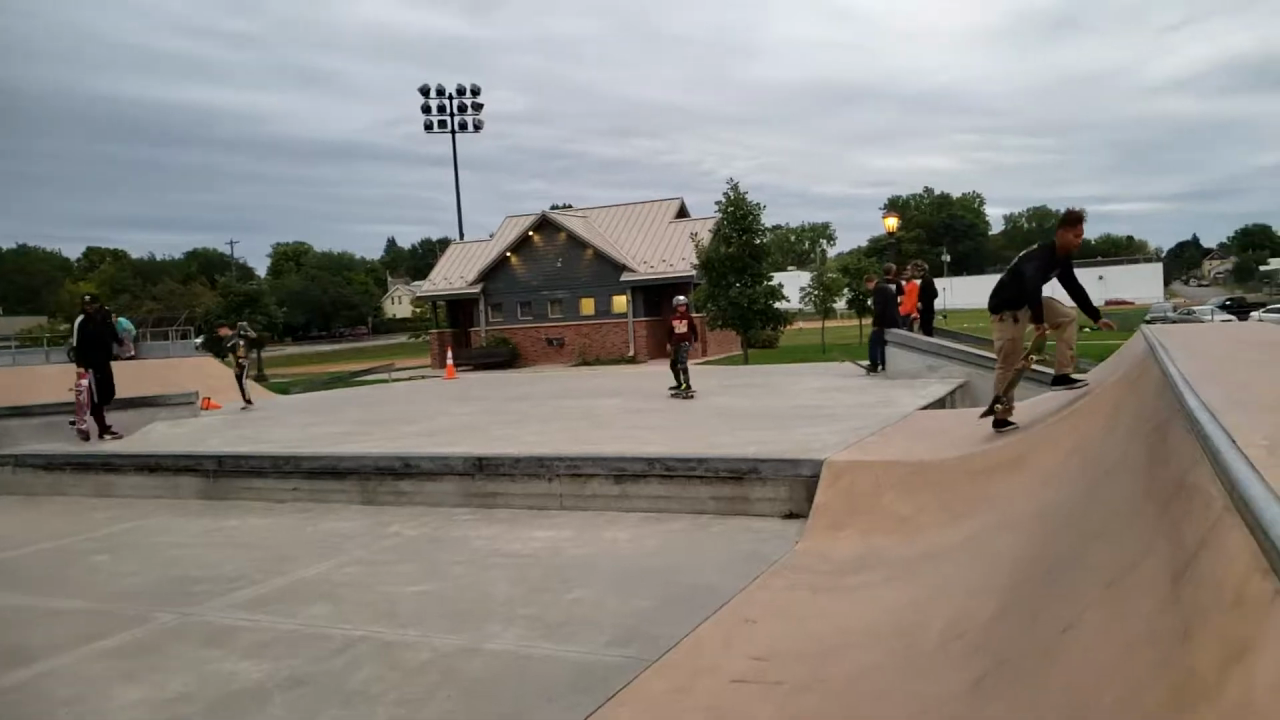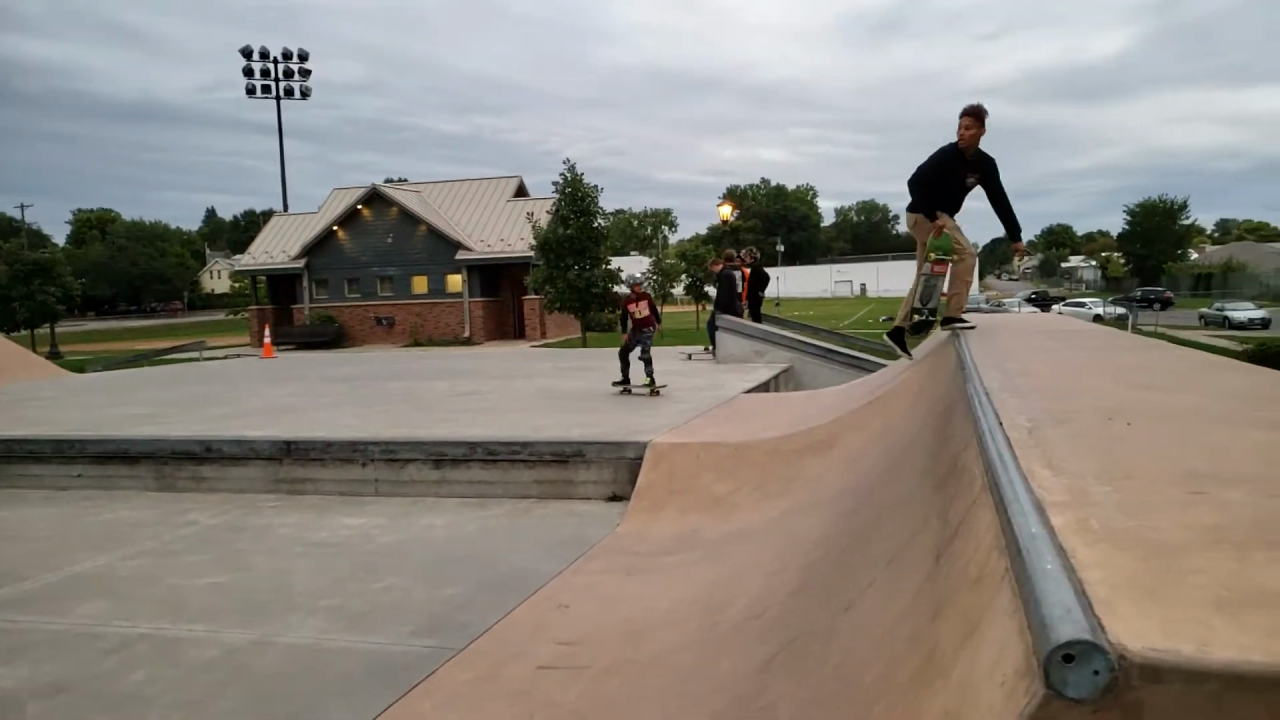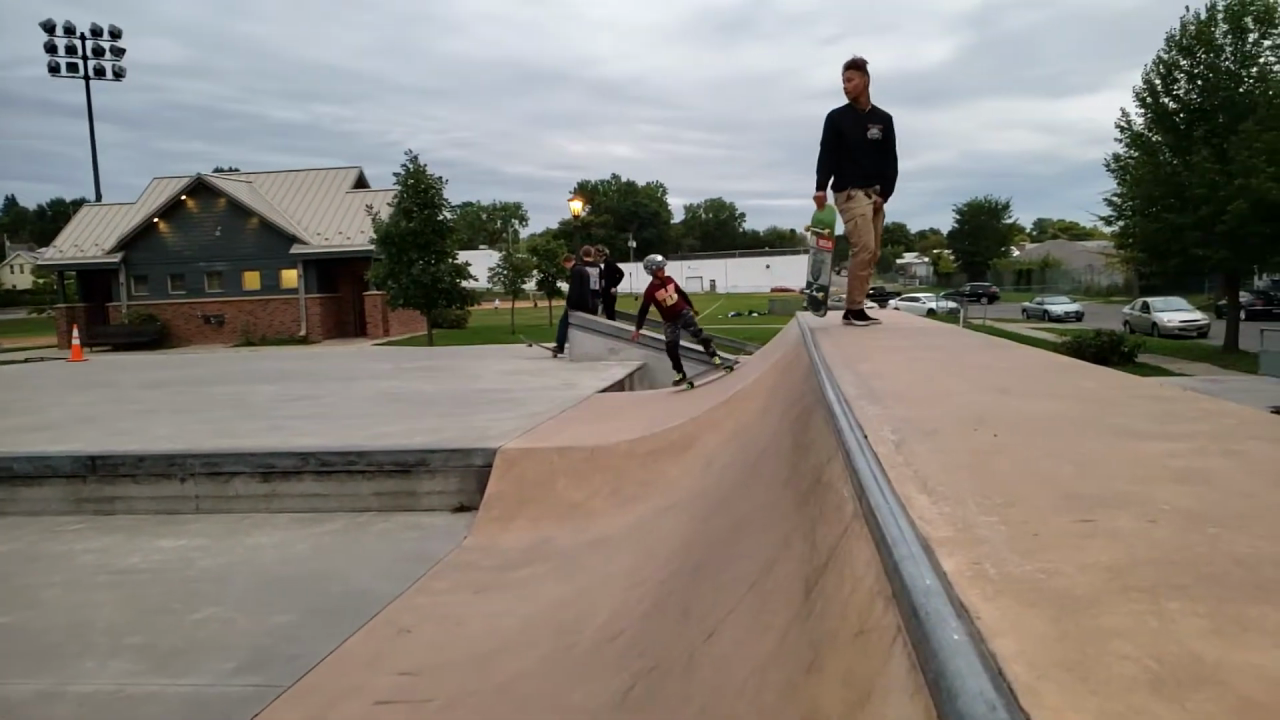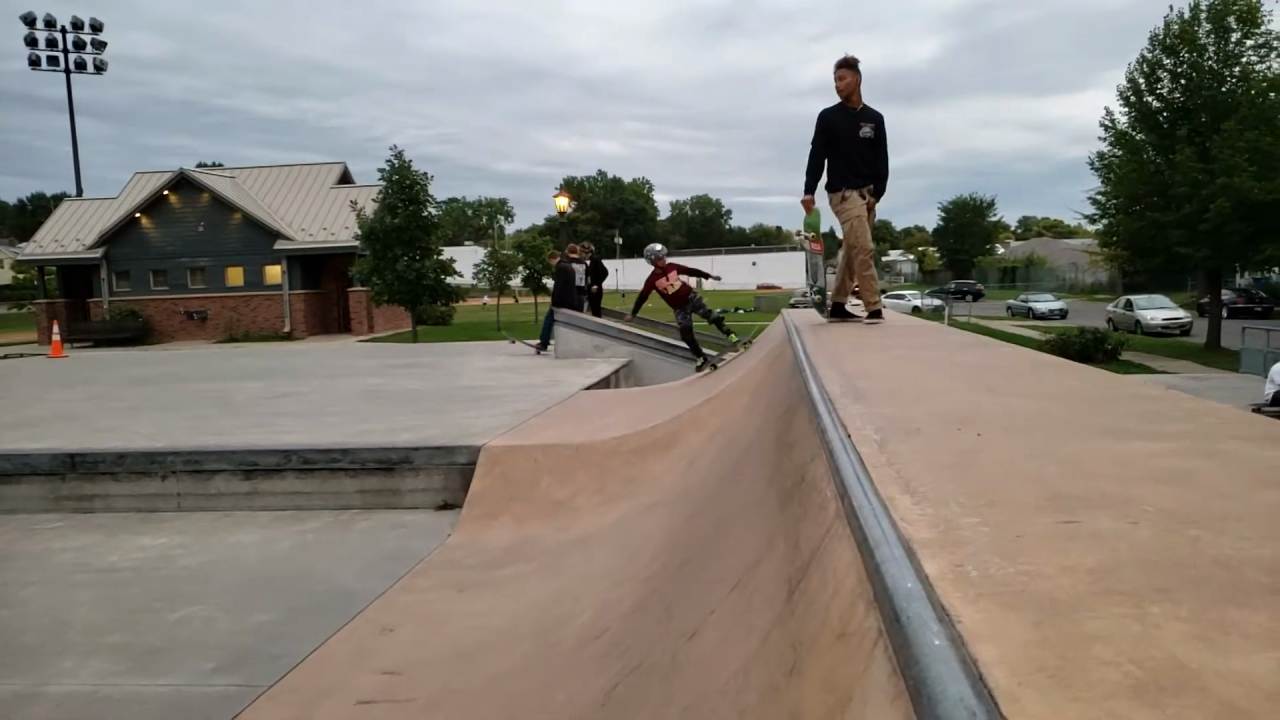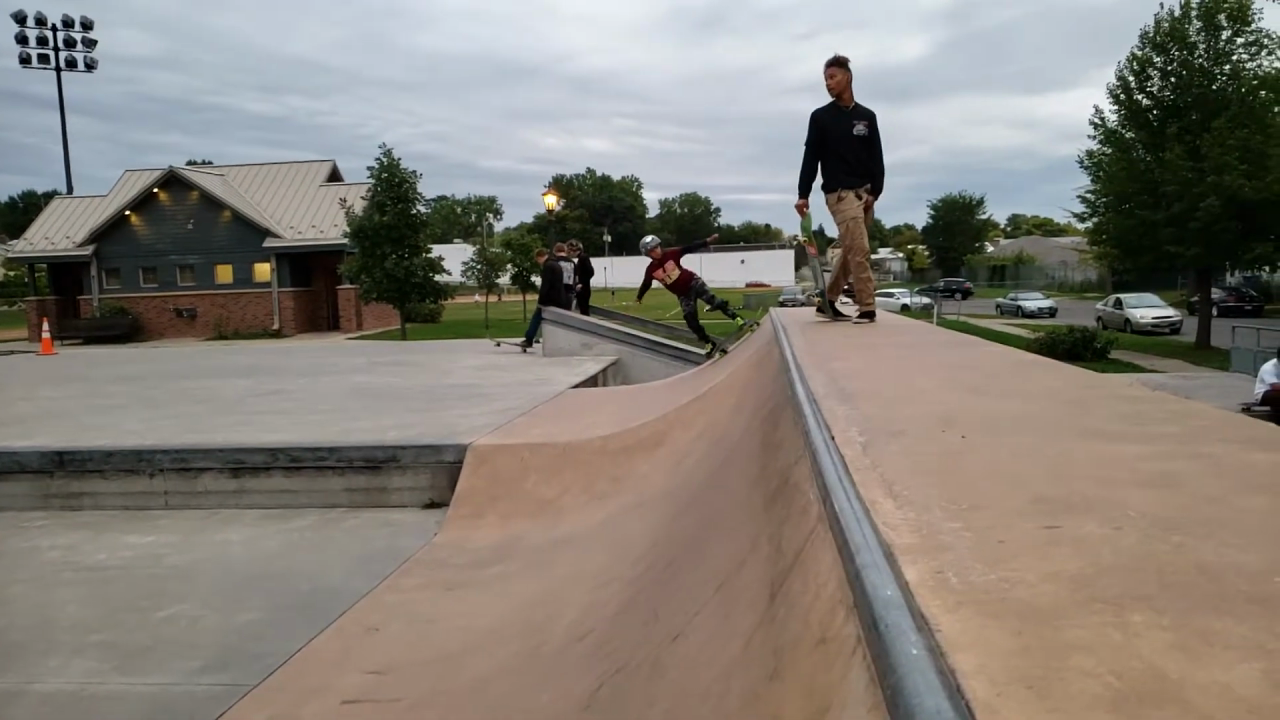
dt=1s
person 1, frame 1
left shoulder: (1063, 257)
right shoulder: (1041, 256)
left elbow: (1074, 288)
right elbow: (1029, 284)
left wrist: (1096, 317)
right wrist: (1037, 320)
left hip: (1028, 303)
right hip: (1006, 307)
left knee: (1068, 317)
right knee: (1008, 363)
left ankle: (1063, 375)
right ankle: (1001, 416)
person 1, frame 2
left shoulder: (986, 164)
right shoulder: (946, 155)
left elbow: (999, 200)
right elbow: (915, 183)
left wrist: (1015, 237)
right wrist: (932, 219)
left hip: (939, 217)
right hip: (923, 216)
right knee: (965, 253)
left ankle: (899, 329)
right ankle: (951, 315)
person 1, frame 3
left shoulder: (884, 120)
right shoulder: (836, 118)
left elbow: (890, 161)
right elbow: (826, 156)
left wrist: (884, 194)
right wrist: (821, 187)
left hip: (876, 194)
right hip: (849, 193)
left knee: (871, 253)
right knee: (863, 248)
left ankle: (854, 309)
right ankle: (854, 306)
person 1, frame 4
left shoulder: (875, 118)
right shoulder: (828, 117)
left elbow: (881, 161)
right elbow: (817, 156)
left wrist: (877, 193)
right wrist: (809, 191)
left hip: (867, 194)
right hip: (843, 193)
left knee: (853, 251)
right knee: (863, 249)
left ankle: (838, 305)
right ankle: (873, 308)
person 1, frame 5
left shoulder: (867, 116)
right shoulder: (820, 117)
left elbow: (876, 158)
right elbow: (810, 158)
left wrist: (875, 191)
right wrist: (803, 195)
left hip: (865, 193)
right hip: (840, 193)
left knee: (851, 251)
right knee: (859, 250)
left ankle: (828, 301)
right ankle: (867, 308)
